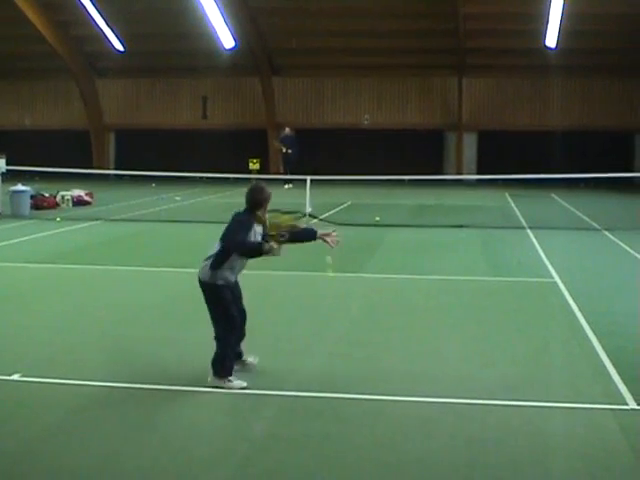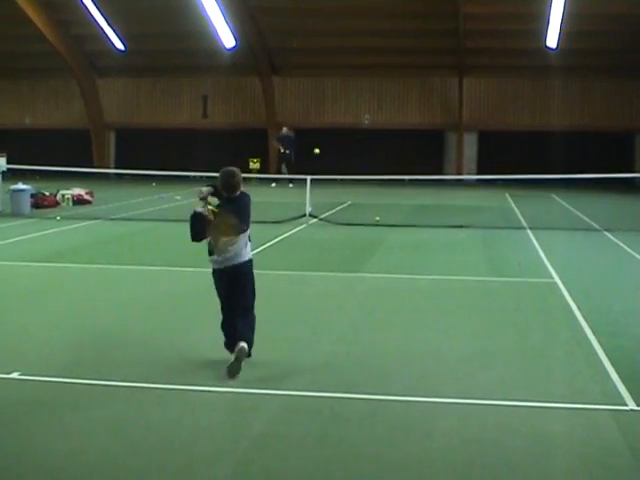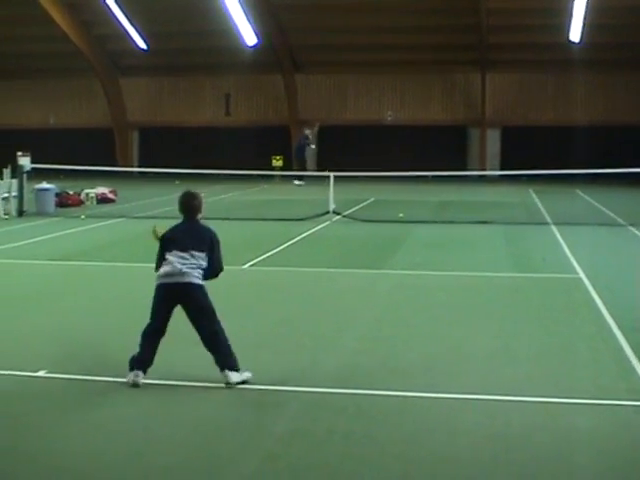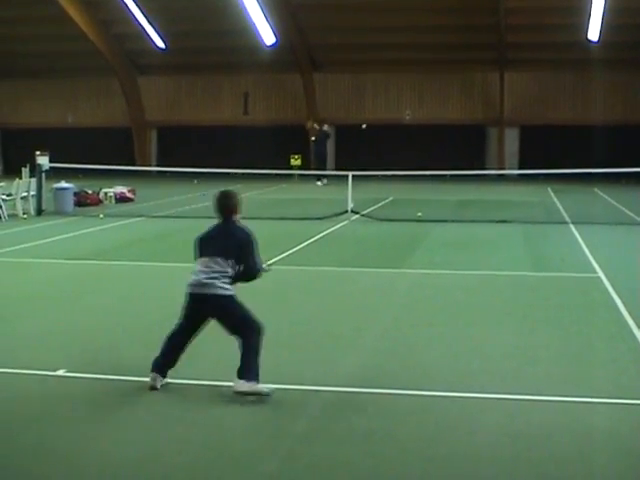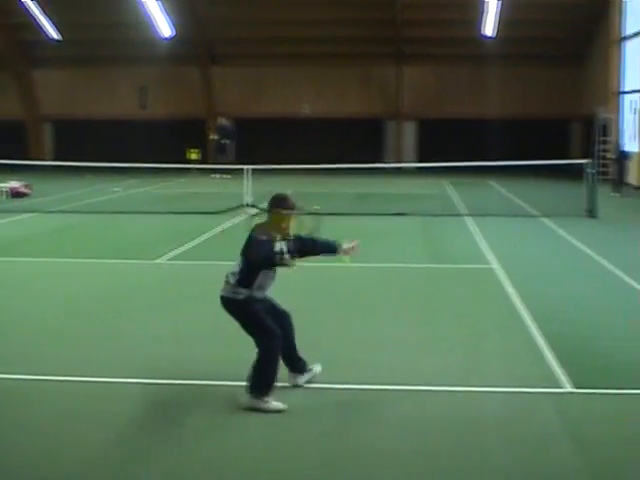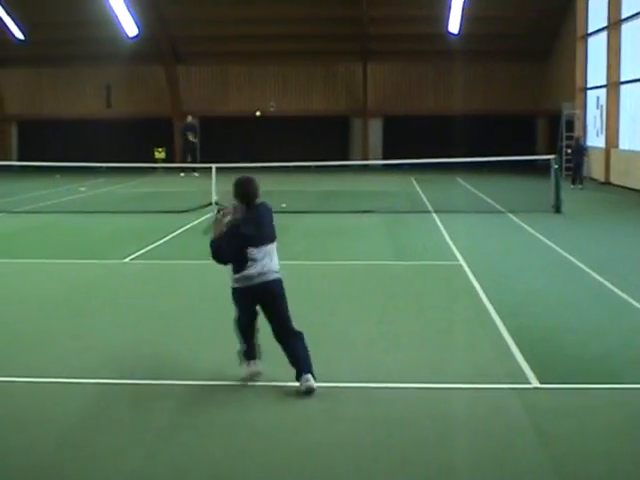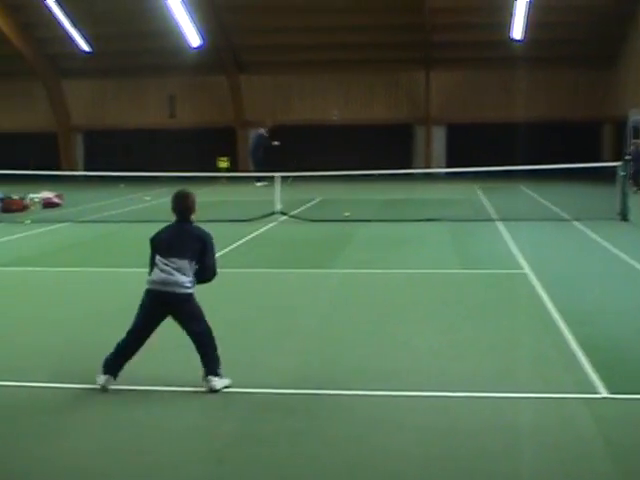
dt=0.7s
person 1, frame 1
left shoulder: (259, 224)
right shoulder: (241, 221)
left elbow: (288, 233)
right elbow: (240, 248)
left wrist: (318, 234)
right wrist: (263, 248)
left hip: (227, 278)
right hip: (213, 278)
left knee: (238, 319)
right knee: (229, 324)
left ankle: (235, 356)
right ankle: (220, 375)
person 1, frame 2
left shoulder: (218, 213)
right shoulder: (245, 200)
right elbow: (233, 194)
right wrist: (211, 190)
left hip: (221, 267)
right hip: (242, 264)
left knee: (229, 311)
right knee: (245, 310)
left ankle: (235, 347)
right ankle: (242, 344)
person 1, frame 3
left shoulder: (170, 234)
right shoulder: (209, 235)
left elbow: (159, 264)
right elbow: (216, 269)
left hip: (165, 283)
right hip: (192, 284)
left knee: (155, 328)
right knee: (212, 328)
left ankle: (137, 371)
right ankle: (230, 371)
person 1, frame 4
left shoulder: (205, 237)
right shoulder: (243, 235)
right elbow: (252, 271)
right wrist: (234, 275)
left hip: (196, 291)
right hip: (219, 294)
left knee: (182, 332)
right knee: (252, 331)
left ankle: (158, 373)
right ankle: (246, 380)
person 1, frame 5
left shoulder: (287, 238)
right shoulder: (260, 236)
left elbow: (309, 244)
right elbow: (253, 257)
left wrist: (338, 247)
right wrist: (276, 257)
left hip: (254, 294)
right hip: (237, 297)
left knee: (283, 323)
right knee: (272, 339)
left ankle: (299, 370)
right ankle: (257, 395)
person 1, frame 6
left shoulder: (236, 225)
right shoulder: (265, 211)
left elbow: (222, 257)
left wrist: (217, 233)
left hip: (244, 286)
right hip: (271, 282)
left knee: (245, 323)
right knee: (288, 332)
left ankle: (251, 361)
right ankle: (306, 375)
person 1, frame 7
left shoulder: (159, 235)
right shoulder: (202, 236)
left elbow: (153, 267)
right elbow: (208, 273)
left hip: (153, 290)
right hip: (180, 295)
left knee: (135, 335)
right knee: (203, 335)
left ankle: (108, 374)
right ankle: (213, 376)
